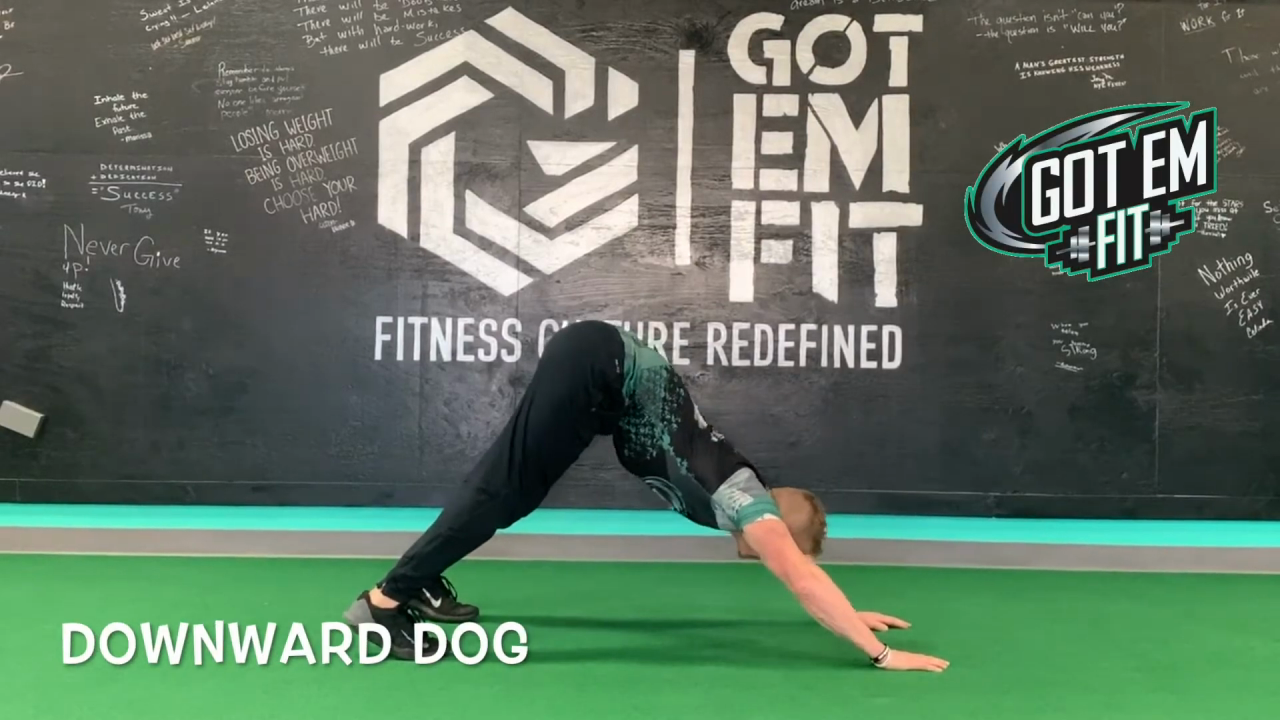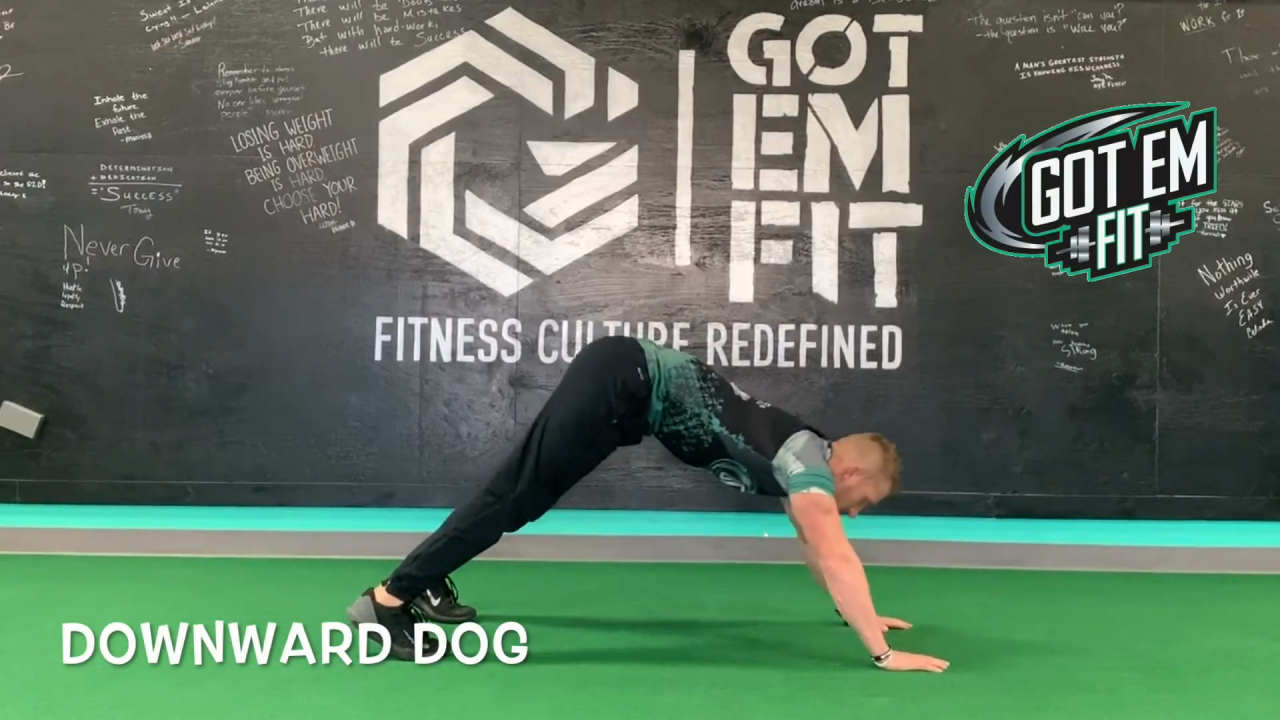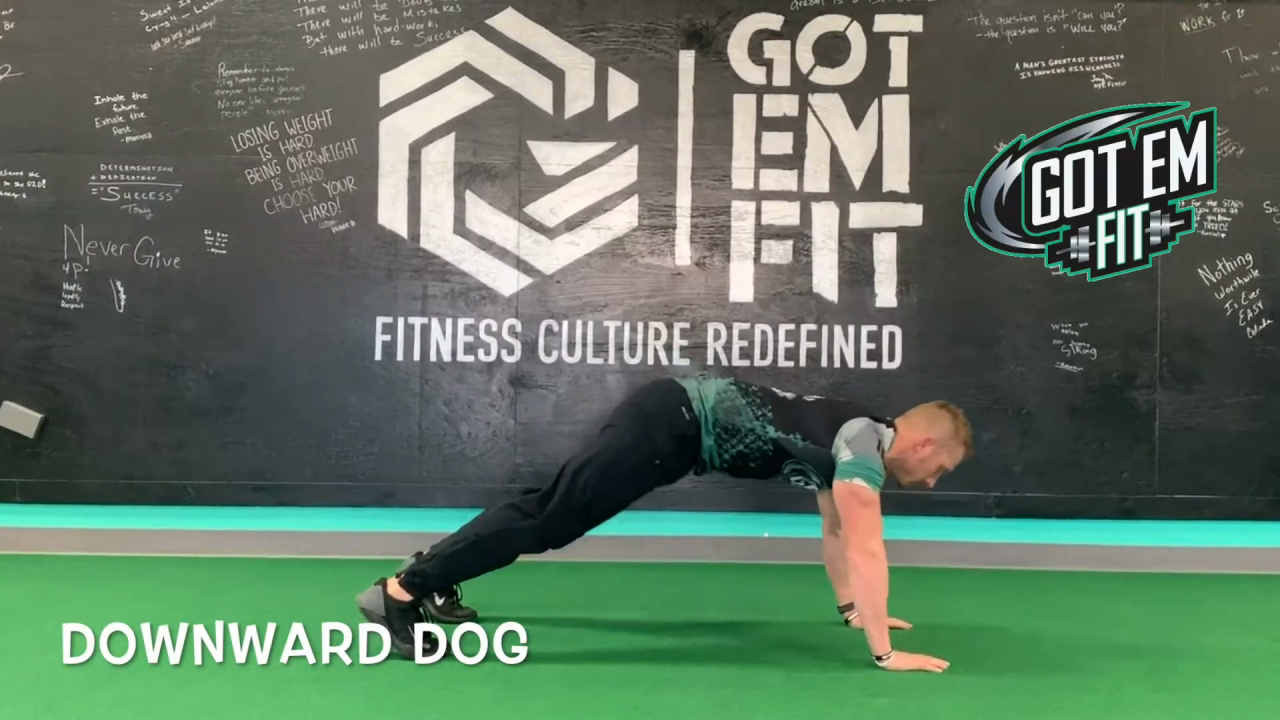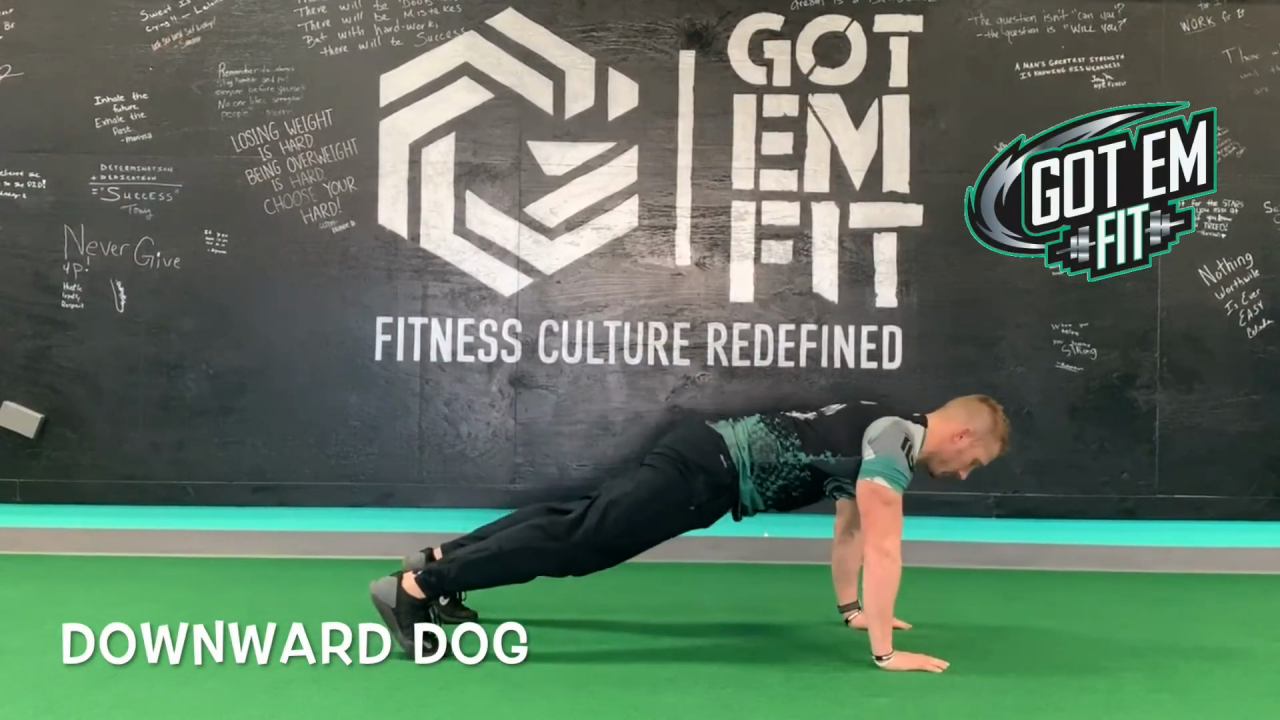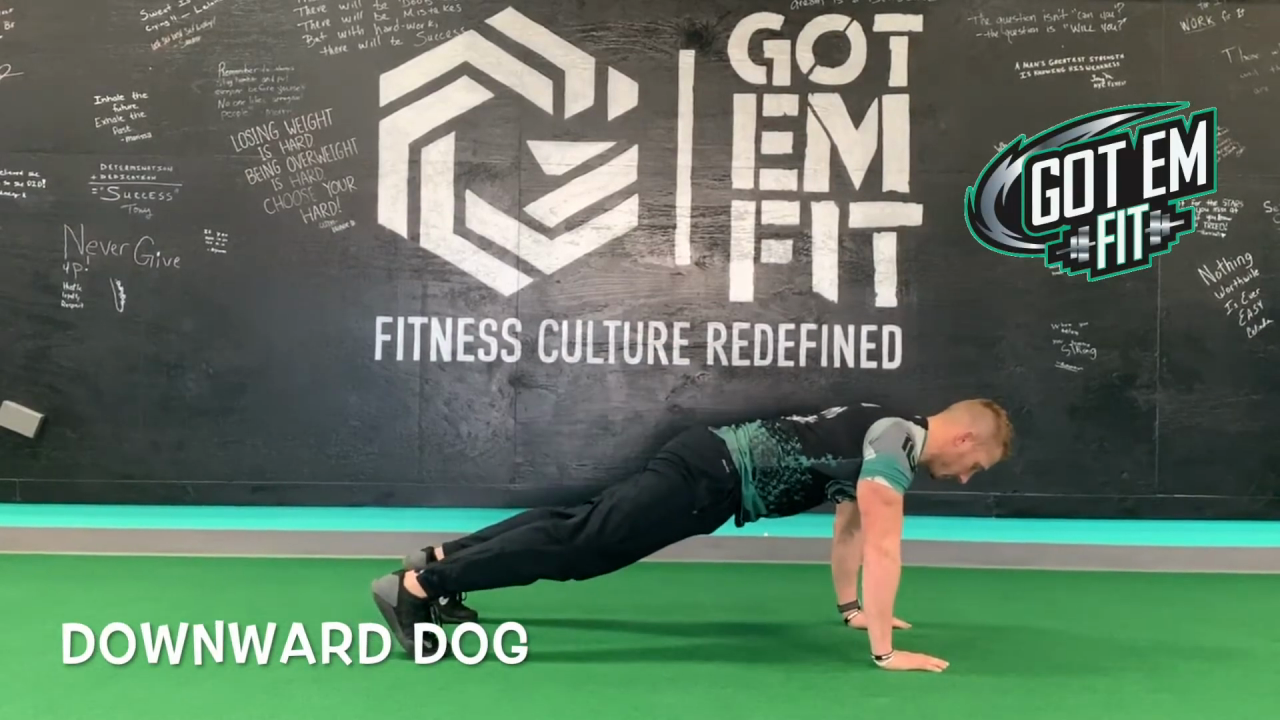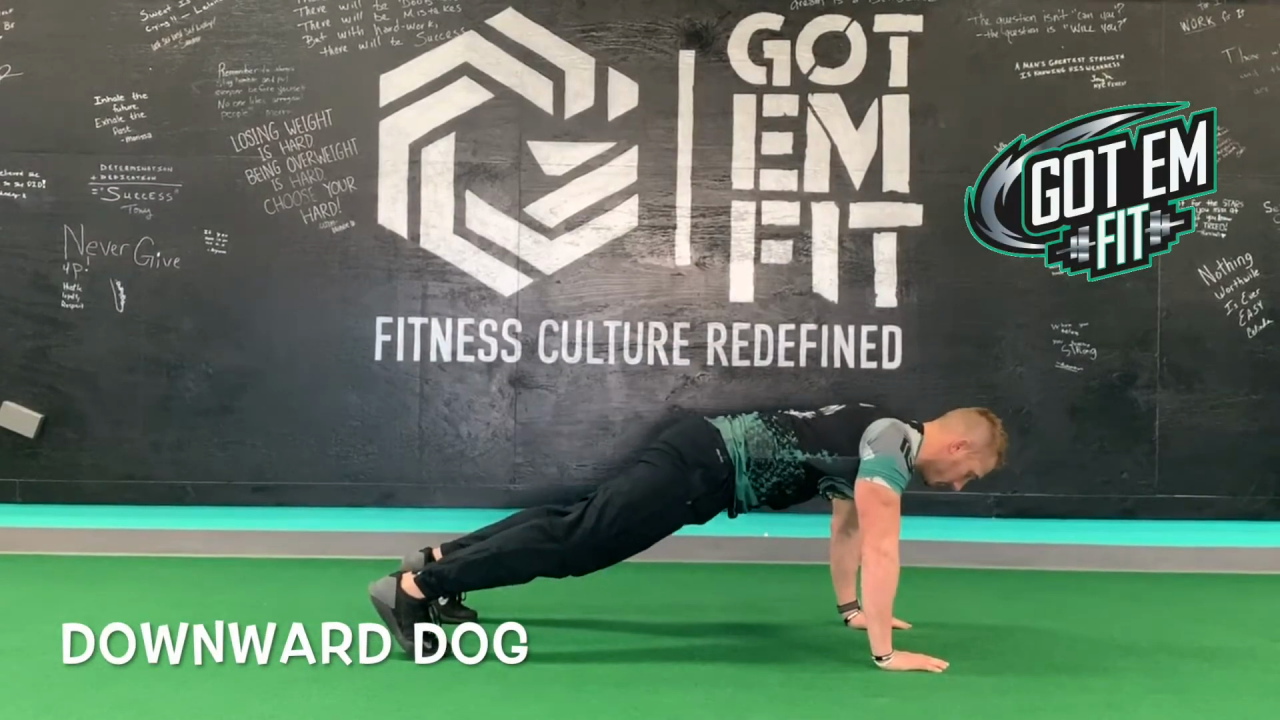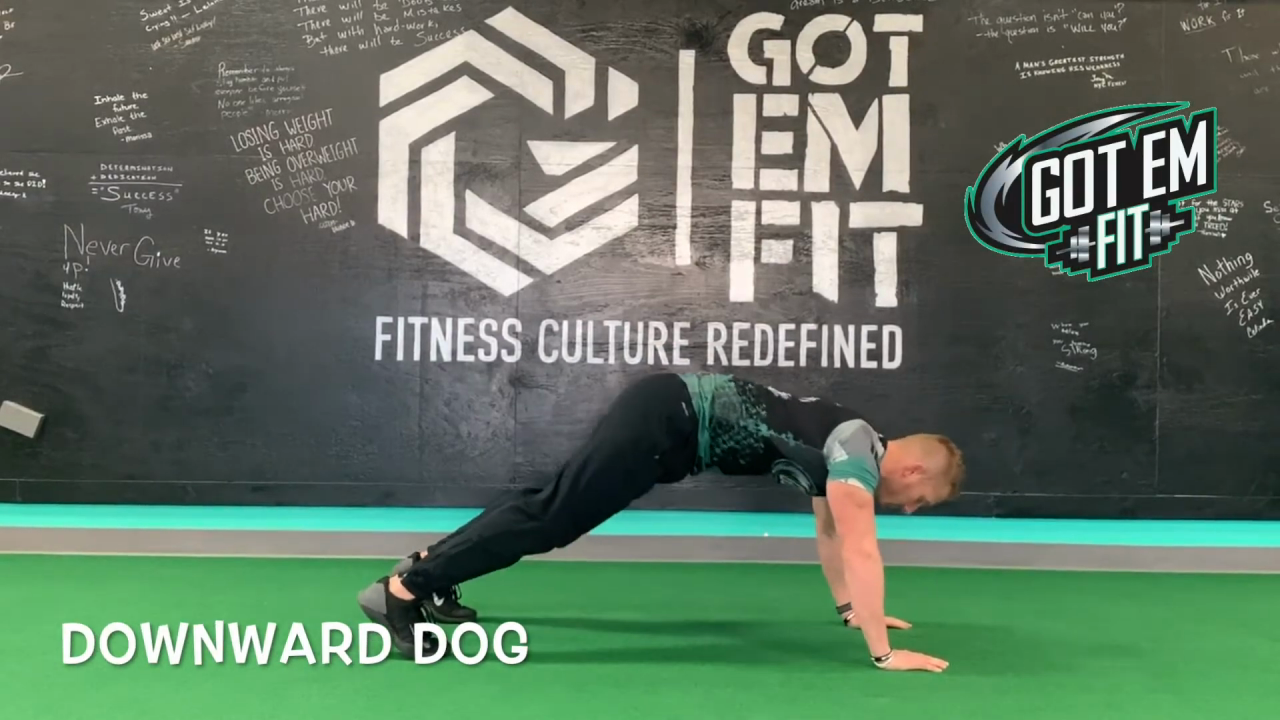
dt=0.4s
person 1, frame 1
left shoulder: (742, 490)
right shoulder: (739, 498)
left elbow: (802, 566)
right elbow: (802, 579)
left wrist: (850, 612)
right wrist: (881, 654)
left hip: (599, 360)
right hip: (596, 364)
left knee: (511, 484)
right knee: (504, 489)
left ankle: (422, 583)
right ankle: (384, 600)
person 1, frame 2
left shoulder: (805, 454)
right shoulder: (804, 461)
left elbow: (818, 547)
right elbow: (836, 557)
left wrist: (857, 612)
right wrist: (883, 653)
left hip: (628, 375)
right hip: (623, 379)
left knee: (524, 488)
right knee: (520, 494)
left ankle: (425, 584)
right ankle: (387, 599)
person 1, frame 3
left shoulder: (852, 438)
right shoulder: (865, 442)
left elbow: (836, 530)
right elbow: (866, 551)
left wrist: (851, 607)
right wrist: (885, 652)
left hip: (675, 415)
right hip: (672, 424)
left knee: (556, 506)
right knee: (550, 517)
left ankle: (431, 573)
right ankle: (399, 593)
person 1, frame 4
left shoulder: (882, 434)
right shoulder: (894, 442)
left elbow: (849, 529)
right elbow: (882, 548)
left wrist: (851, 607)
right wrist: (885, 652)
left hip: (706, 454)
right hip: (703, 471)
left knee: (580, 521)
right knee: (575, 541)
left ankle: (440, 560)
right ankle: (413, 587)
person 1, frame 5
left shoulder: (885, 434)
right shoulder: (895, 444)
left elbow: (849, 527)
right elbow: (882, 549)
left wrist: (850, 607)
right wrist: (885, 651)
left hip: (711, 461)
right hip: (707, 477)
left knee: (581, 525)
right knee: (578, 545)
left ankle: (441, 560)
right ankle: (415, 586)
person 1, frame 6
left shoulder: (878, 437)
right shoulder: (892, 445)
left elbow: (845, 527)
right elbow: (880, 550)
left wrist: (851, 606)
right wrist: (885, 652)
left hip: (704, 456)
right hip: (701, 466)
left knee: (578, 522)
right knee: (573, 541)
left ankle: (439, 560)
right ankle: (412, 587)
person 1, frame 7
left shoulder: (845, 446)
right shoulder: (858, 450)
left elbow: (829, 530)
right elbow: (862, 551)
left wrist: (850, 607)
right wrist: (884, 652)
left hip: (671, 413)
right hip: (667, 418)
left knee: (555, 505)
right knee: (551, 515)
left ankle: (427, 565)
right ankle: (402, 591)
